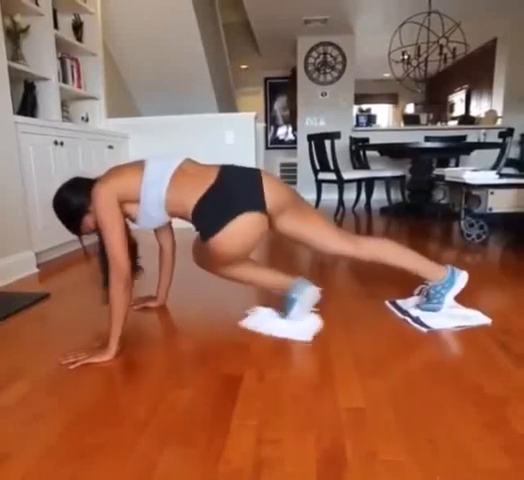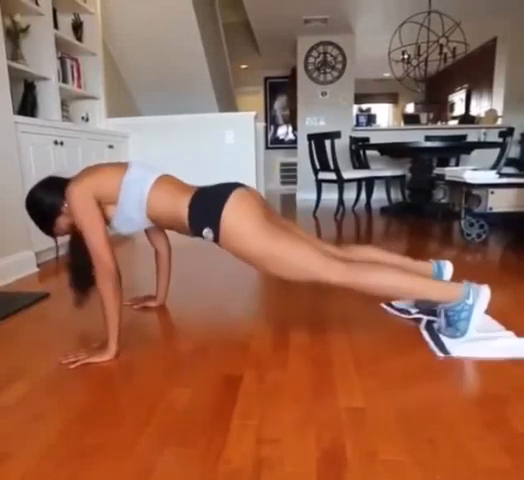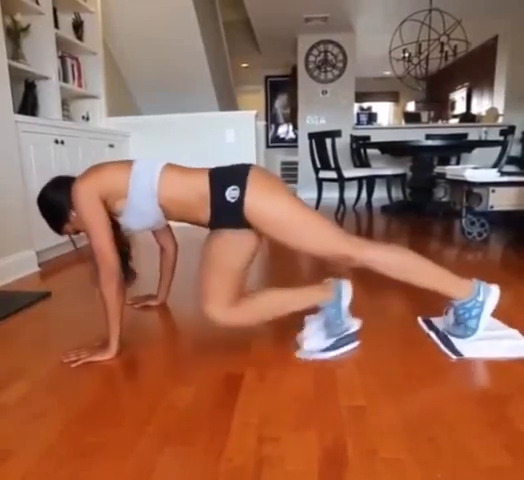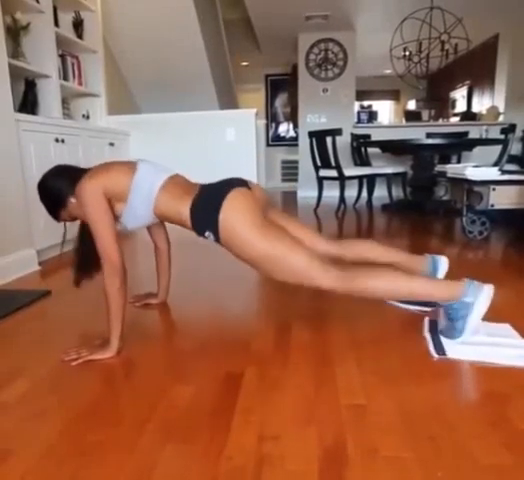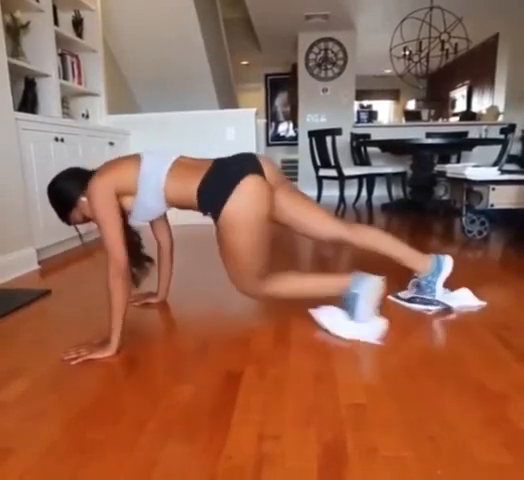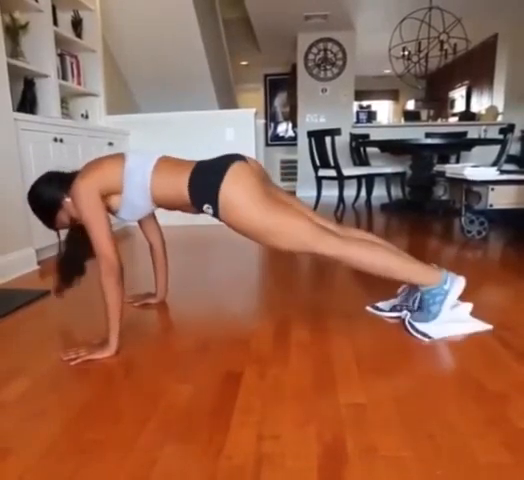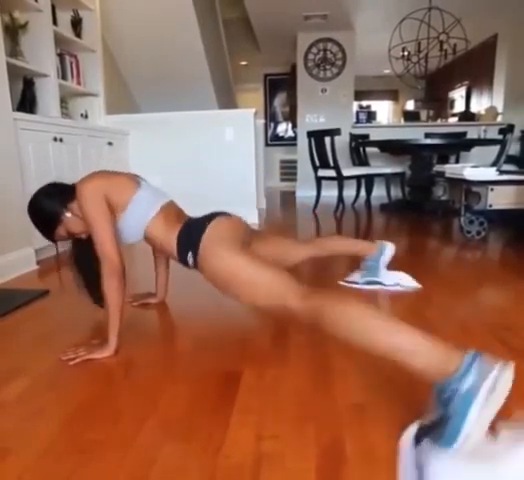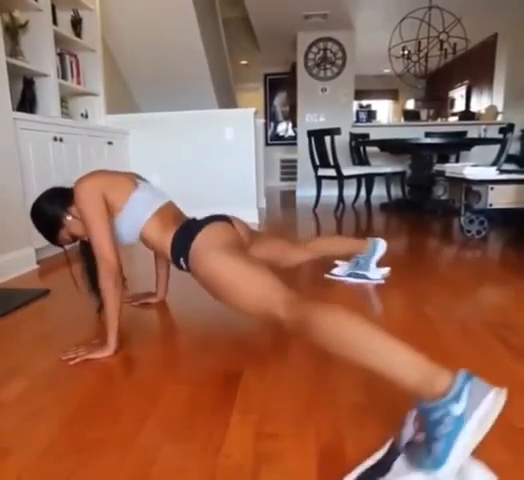
dt=0.5s
person 1, frame 1
left shoulder: (104, 193)
right shoulder: (136, 183)
left elbow: (119, 271)
right elbow: (166, 241)
left wrist: (110, 347)
right wrist: (159, 298)
left hip: (231, 215)
right hip: (254, 181)
left knee: (206, 257)
right knee: (347, 242)
left ankle: (294, 288)
right ankle: (443, 277)
person 1, frame 2
left shoulder: (80, 192)
right shoulder: (109, 189)
left elbow: (107, 270)
right elbow: (161, 242)
left wrist: (110, 346)
right wrist: (160, 297)
left hip: (226, 215)
right hip: (227, 208)
left knee: (333, 272)
right knee: (330, 254)
left ankle: (460, 295)
right ankle: (428, 269)
person 1, frame 3
left shoulder: (86, 189)
right shoulder: (121, 200)
left elbow: (109, 268)
right elbow: (168, 242)
left wrist: (111, 345)
right wrist: (160, 297)
left hip: (240, 191)
right hip: (228, 213)
left knee: (351, 250)
right knee: (220, 312)
left ankle: (470, 293)
right ankle: (327, 297)
person 1, frame 4
left shoulder: (89, 187)
right shoulder: (121, 181)
left elbow: (113, 266)
right elbow: (159, 237)
left wrist: (113, 343)
right wrist: (160, 294)
left hip: (226, 212)
right hip: (233, 196)
left knee: (330, 278)
right knee: (328, 249)
left ankle: (460, 294)
right ankle: (425, 264)
person 1, frame 5
left shoulder: (99, 187)
right shoulder: (127, 179)
left elbow: (117, 266)
right elbow: (163, 236)
left wrist: (111, 343)
right wrist: (160, 293)
left hip: (234, 191)
right hip: (248, 167)
left knee: (251, 284)
right knee: (338, 229)
left ankle: (353, 285)
right ankle: (430, 266)
person 1, frame 6
left shoulder: (84, 188)
right shoulder: (110, 183)
left elbow: (110, 263)
right elbow: (153, 233)
left wrist: (111, 342)
right wrist: (159, 293)
left hip: (223, 185)
right hip: (230, 172)
left knee: (326, 243)
right knee: (329, 229)
left ankle: (438, 282)
right ankle: (422, 270)
person 1, frame 7
left shoulder: (89, 190)
right shoulder: (112, 188)
left elbow: (111, 267)
left wrist: (110, 342)
right wrist: (159, 293)
left hip: (208, 241)
right hip: (222, 230)
left knee: (305, 303)
right knee: (303, 248)
left ankle: (460, 371)
right ankle: (374, 249)
person 1, frame 8
left shoulder: (88, 191)
right shoulder: (113, 187)
left elbow: (109, 269)
left wrist: (109, 341)
right wrist: (159, 292)
left hip: (202, 243)
right hip: (222, 228)
left knee: (293, 310)
right knee: (299, 249)
right ankle: (368, 246)
